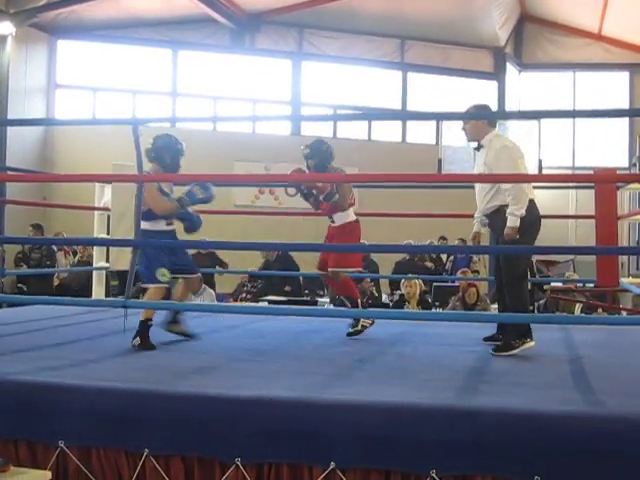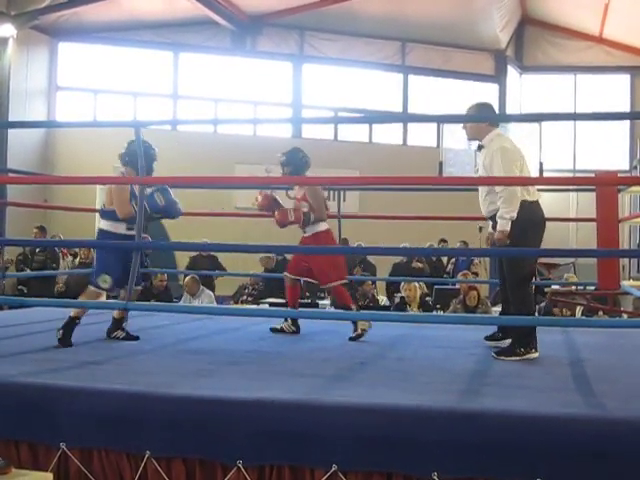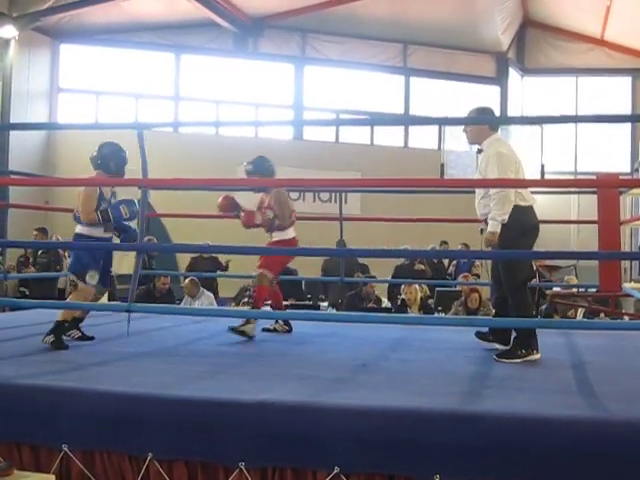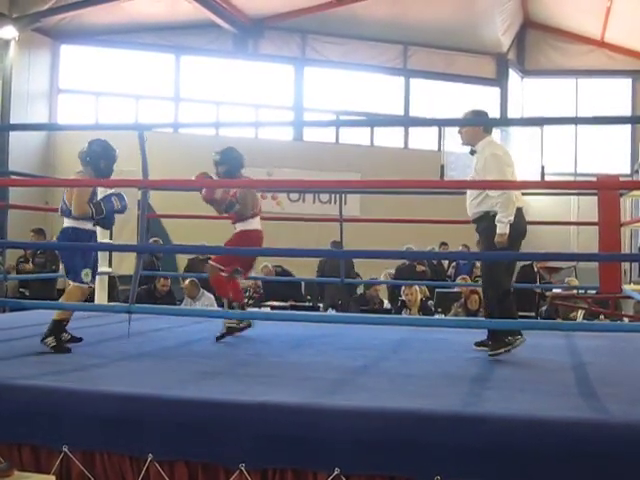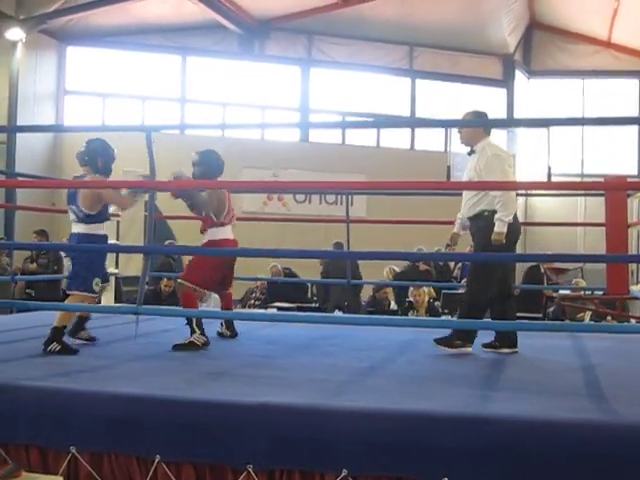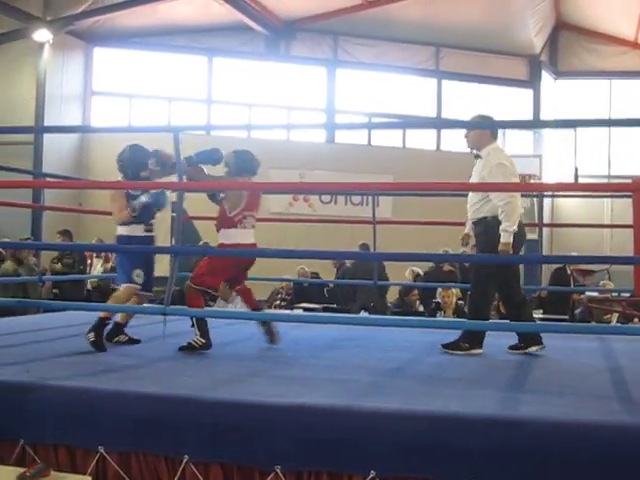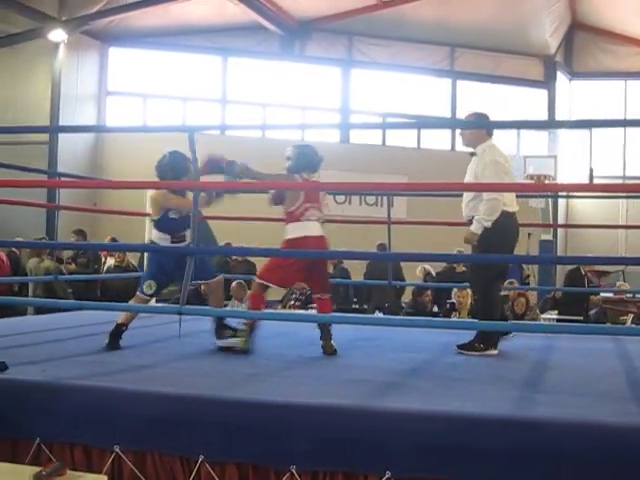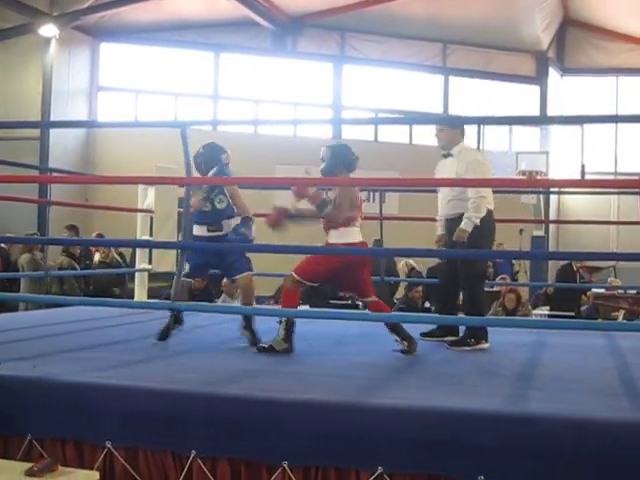
dt=0.3s
person 1, frame 1
left shoulder: (502, 147)
right shoulder: (484, 151)
left elbow: (517, 186)
left wrist: (513, 221)
right wrist: (478, 225)
left hip: (517, 219)
right hip: (502, 219)
left knee: (513, 276)
right knee: (503, 276)
left ankle: (521, 335)
right ankle: (506, 331)
person 1, frame 2
left shoulder: (500, 147)
right shoulder: (489, 149)
left elbow: (509, 190)
left wrist: (502, 226)
right wrist: (494, 227)
left hip: (521, 219)
right hip: (513, 220)
left knee: (518, 280)
right knee: (508, 279)
left ankle: (526, 344)
right ankle: (507, 330)
person 1, frame 3
left shoulder: (496, 151)
right shoulder: (492, 151)
left elbow: (502, 192)
left wrist: (493, 227)
left hip: (513, 223)
right hip: (511, 223)
left knee: (515, 283)
right knee: (502, 281)
left ankle: (527, 345)
right ankle: (499, 334)
person 1, frame 4
left shoulder: (492, 153)
right shoulder: (483, 154)
left elbow: (504, 193)
left wrist: (503, 229)
right wrist: (485, 231)
left hip: (500, 226)
right hip: (492, 225)
left knee: (495, 280)
right knee: (493, 281)
left ankle: (510, 333)
right ankle: (498, 337)
person 1, frame 5
left shoulder: (493, 155)
right shoulder: (477, 158)
left elbow: (505, 194)
right elbow: (472, 200)
left wrist: (500, 227)
right wrist: (459, 227)
left hip: (493, 226)
right hip: (485, 226)
left knee: (479, 283)
right knee: (499, 286)
left ankle: (463, 337)
right ankle: (506, 340)
person 1, frame 6
left shoulder: (496, 161)
right shoulder: (484, 161)
left elbow: (508, 202)
left wrist: (506, 237)
right wrist: (469, 228)
left hip: (495, 231)
right hip: (489, 229)
left knee: (481, 286)
right knee: (507, 287)
left ankle: (471, 341)
right ankle: (530, 339)
person 1, frame 7
left shoulder: (491, 158)
right shoulder: (480, 158)
left elbow: (494, 199)
left wrist: (476, 228)
right wrist: (477, 228)
left hip: (496, 227)
right hip: (488, 228)
left knee: (486, 283)
right knee: (480, 281)
left ankle: (487, 341)
right ankle: (494, 329)
person 1, frame 8
left shoulder: (471, 158)
right shoulder: (443, 163)
left elbow: (479, 196)
left wrist: (466, 226)
right wrist: (441, 229)
left hip: (473, 226)
right hip: (455, 226)
left knee: (471, 280)
right knee: (449, 279)
left ankle: (477, 336)
right ankle: (447, 329)
person 2, frame 1
left shoulder: (167, 180)
right shoulder: (147, 181)
right elbow: (160, 208)
left wrist: (185, 215)
right wrist: (190, 198)
left hip: (168, 237)
right hip: (151, 239)
left knee: (193, 278)
right knee: (158, 285)
left ankle: (174, 320)
right ankle: (141, 335)
person 2, frame 2
left shoulder: (135, 184)
right shoulder: (119, 182)
left elbow: (139, 213)
right elbow: (123, 212)
left wrist: (162, 210)
right wrist: (150, 204)
left hip: (128, 240)
right hip: (110, 240)
left knee: (134, 288)
right knee: (98, 288)
left ankle: (116, 327)
right ankle: (67, 328)
person 2, frame 3
left shoulder: (108, 187)
right shoulder: (92, 185)
right elbow: (86, 217)
left wrist: (119, 227)
right wrist: (113, 214)
left hip: (102, 244)
right hip: (87, 242)
left knee: (98, 290)
right knee: (87, 288)
left ankle: (72, 326)
right ankle: (54, 332)
person 2, frame 4
left shoulder: (85, 179)
right shoulder: (83, 179)
right elbow: (78, 211)
left wrist: (100, 218)
right wrist: (103, 207)
left hip: (82, 238)
right hip: (76, 238)
left knee: (82, 287)
right knee: (80, 286)
left ankle: (59, 330)
right ankle: (52, 333)
person 2, frame 5
left shoulder: (78, 180)
right shoulder: (96, 182)
right elbow: (123, 204)
left wrist: (114, 193)
right wrist: (136, 190)
left hip: (82, 240)
right hip: (89, 242)
left knee: (99, 286)
right knee: (81, 291)
left ankle: (79, 326)
right ankle: (53, 340)
person 2, frame 6
left shoulder: (142, 181)
right shoulder: (119, 189)
right elbow: (120, 218)
right wrist: (138, 206)
left hip: (146, 244)
right hip: (130, 245)
left knee: (143, 293)
right knee: (131, 287)
left ankle: (116, 332)
right ankle: (96, 329)
person 2, frame 7
left shoulder: (180, 189)
right shoulder: (159, 195)
right elbow: (190, 205)
right wrist: (214, 192)
left hip: (184, 249)
right hip: (161, 252)
left knee: (215, 282)
right knee: (144, 295)
right ankle: (115, 334)
person 2, frame 8
left shoulder: (228, 186)
left elbow: (246, 213)
right elbow: (193, 206)
left wrist: (246, 228)
right wrist: (209, 184)
left hip: (227, 241)
right hip: (201, 242)
left knee: (246, 280)
right knee: (183, 281)
left ankle: (248, 324)
right ankle: (175, 318)
person 3, frame 1
left shoulder: (339, 174)
left elbow: (343, 203)
right elbow: (317, 205)
left wrist: (323, 189)
right wrist: (303, 189)
left hip: (347, 227)
right hip: (334, 228)
left knee: (339, 273)
right knee: (327, 273)
left ankle: (363, 316)
right ankle: (354, 310)
person 3, frame 2
left shoulder: (312, 186)
right shoulder: (298, 188)
left elbow: (321, 215)
left wrist: (296, 218)
right wrist: (277, 207)
left hip: (321, 238)
right hip: (308, 238)
left knee: (331, 284)
right knee: (291, 276)
left ankle: (360, 321)
right ankle: (292, 323)
person 3, frame 3
left shoulder: (278, 194)
right shoulder: (265, 196)
left elbow: (285, 222)
right elbow: (257, 220)
left wrist: (262, 220)
right wrist: (238, 211)
left hip: (285, 243)
right hip: (276, 243)
left knee: (262, 278)
right knee: (268, 282)
left ankle: (250, 324)
person 3, frame 4
left shoulder: (244, 185)
right shoulder: (235, 186)
left elbow: (245, 212)
right elbow: (223, 210)
left wrist: (223, 199)
right wrist: (211, 195)
left hip: (248, 234)
right hip: (246, 235)
left knee: (214, 269)
right knee: (230, 275)
left ankle: (231, 318)
right ankle: (240, 317)
person 3, frame 5
left shoulder: (213, 191)
right shoulder: (216, 190)
left elbow: (205, 209)
right elbow: (201, 211)
left wrist: (187, 193)
right wrist: (187, 197)
left hip: (217, 245)
right hip: (227, 244)
left knee: (185, 287)
right knee: (220, 287)
left ankle: (198, 337)
right ankle: (228, 327)
person 3, frame 6
right shoulder: (254, 190)
left elbow: (198, 176)
left hip: (231, 248)
right hip: (249, 248)
left knee: (193, 288)
right knee: (237, 285)
left ankle: (202, 338)
right ankle: (266, 326)
person 3, frame 7
left shoulder: (290, 180)
left elbow: (253, 176)
left wrist: (225, 164)
right wrist: (283, 198)
left hip: (296, 243)
right hip: (319, 243)
left knee: (260, 286)
right knee: (322, 295)
left ankle: (247, 338)
right ankle: (327, 341)
person 3, frame 8
left shoulder: (345, 187)
right shoulder: (339, 187)
left elbow: (338, 218)
right elbow: (320, 213)
left wrist: (318, 199)
right wrist: (293, 214)
left hip: (341, 249)
right hip: (357, 250)
left knee: (291, 284)
right knee: (370, 299)
left ankle: (284, 340)
right ankle: (406, 339)
